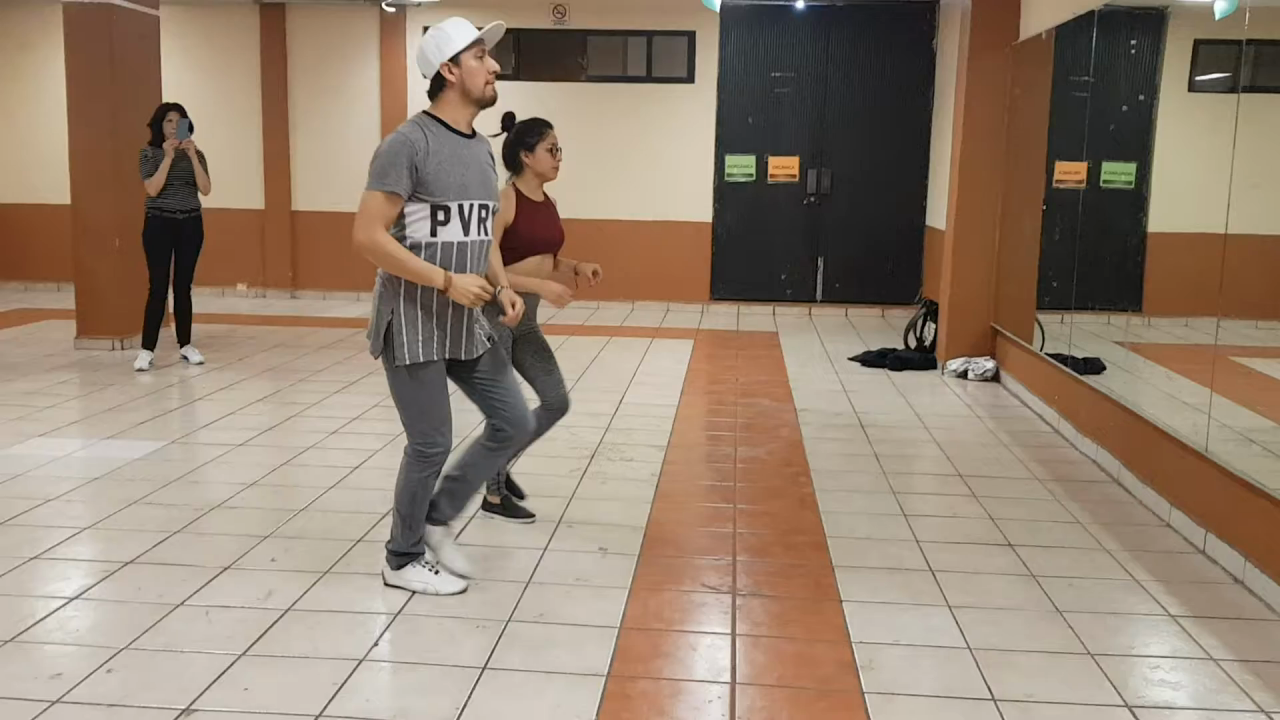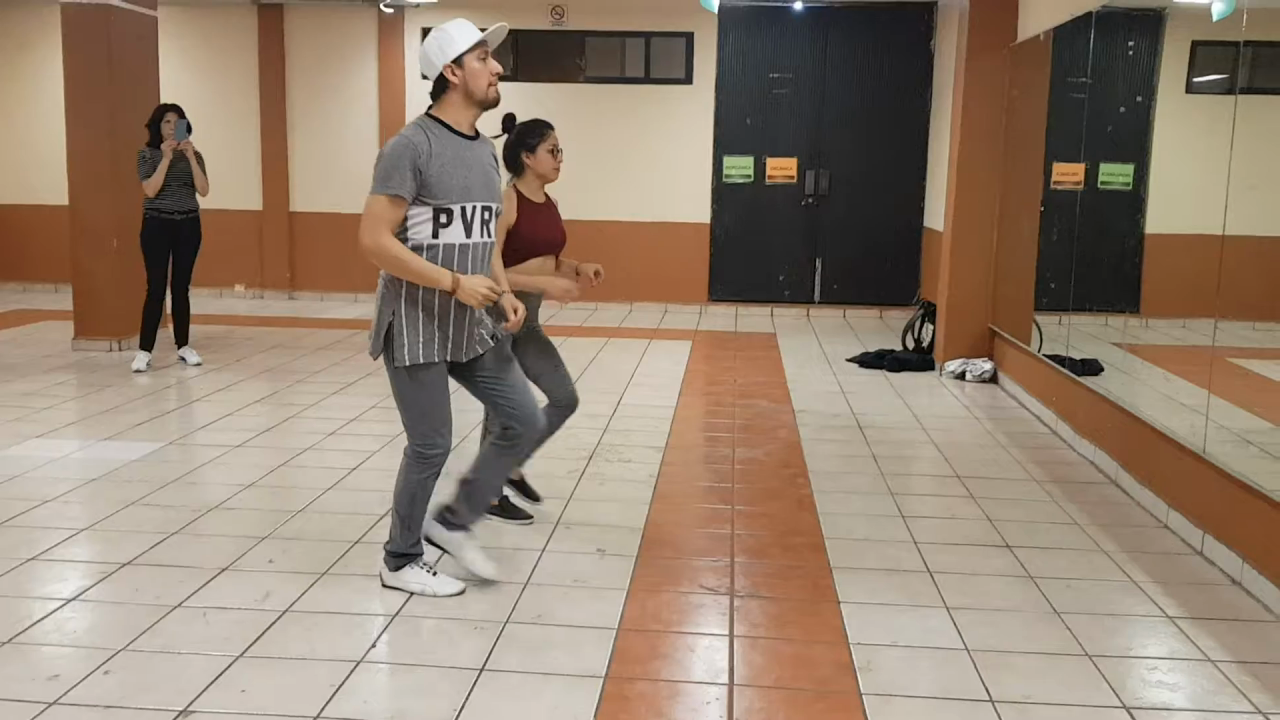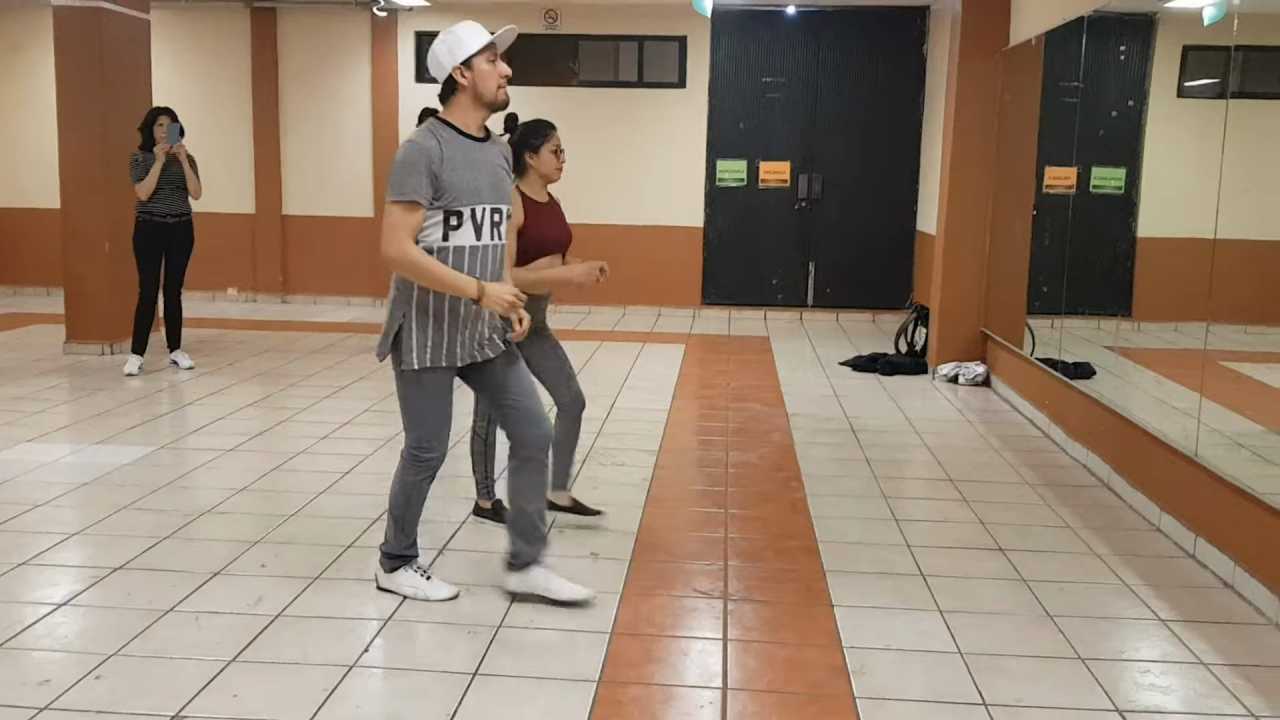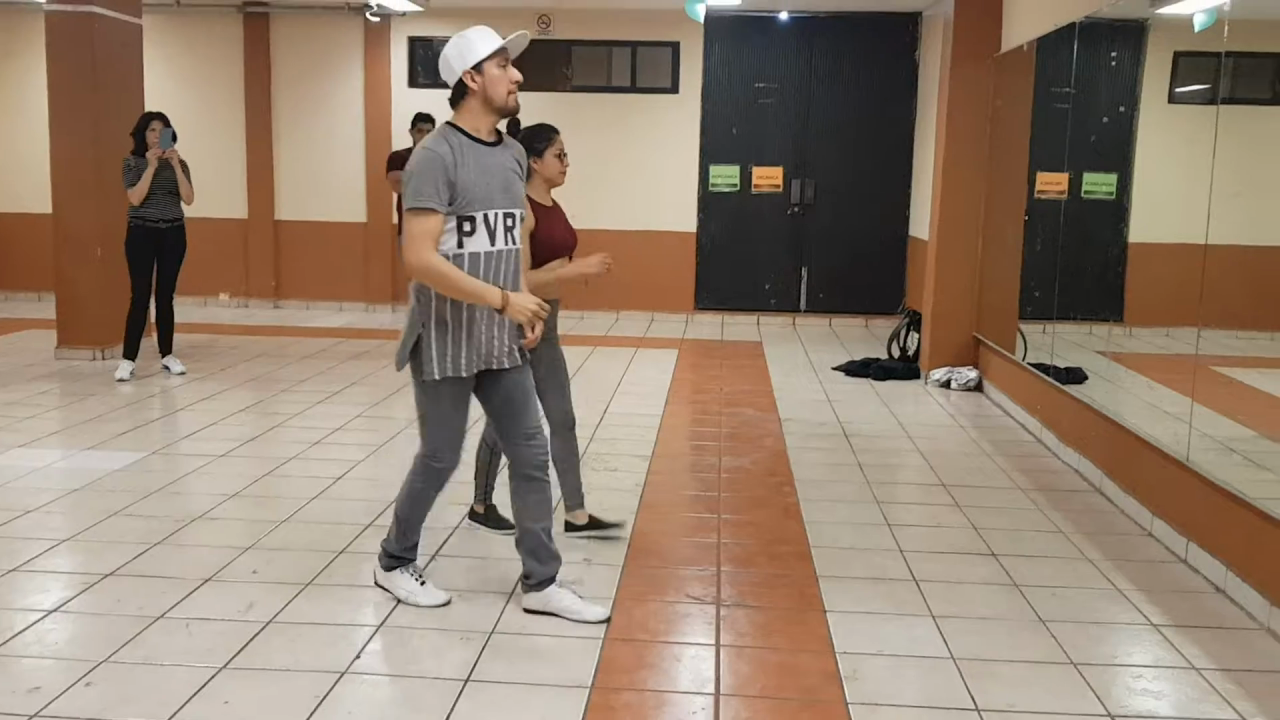
dt=0.1s
person 1, frame 1
left shoulder: (483, 149)
right shoulder: (407, 144)
right elbow: (367, 236)
left wrist: (502, 288)
right wrist: (446, 281)
left hip: (468, 324)
right hip: (413, 324)
left knee: (514, 424)
right knee: (431, 445)
left ankle: (436, 517)
right ankle: (402, 559)
person 1, frame 2
left shoulder: (485, 149)
right shoulder: (411, 146)
right elbow: (374, 240)
left wrist: (503, 291)
right wrist: (454, 283)
left hip: (471, 325)
right hip: (416, 326)
left knee: (524, 420)
right knee: (430, 446)
left ankle: (455, 524)
right ankle: (401, 560)
person 1, frame 3
left shoulder: (498, 151)
right shoulder: (422, 150)
right elbow: (396, 249)
left wrist: (512, 300)
right wrist: (480, 292)
left hip: (483, 332)
right hip: (428, 329)
left knee: (533, 434)
right knee: (428, 450)
left ankle: (527, 564)
right ankle: (396, 564)
person 1, frame 4
left shoulder: (513, 155)
right shoulder: (436, 155)
right elbow: (418, 259)
left wrist: (524, 309)
right wrist: (504, 301)
left hip: (500, 341)
right hip: (446, 339)
left knee: (531, 455)
right knee: (440, 460)
left ankle: (539, 583)
right ankle: (394, 563)
person 2, frame 1
left shoulder: (549, 204)
right shoulder: (504, 202)
left wrist: (577, 268)
right wrist: (539, 287)
left hip: (525, 318)
left knee: (557, 402)
right ankle: (493, 495)
person 2, frame 2
left shoulder: (550, 205)
right shoulder: (505, 203)
left wrist: (578, 269)
right wrist: (546, 284)
left hip: (528, 318)
left knee: (566, 399)
left ankle: (513, 468)
right ankle: (492, 496)
person 2, frame 3
left shoulder: (553, 204)
right shoulder: (512, 205)
left wrist: (580, 268)
right wrist: (564, 273)
left hip: (535, 319)
left knee: (572, 400)
right knee: (492, 413)
left ankle: (561, 493)
right ankle: (484, 499)
person 2, frame 4
left shoulder: (554, 209)
left wrist: (585, 265)
right wrist: (577, 269)
left hip: (546, 324)
left knee: (563, 420)
left ankle: (577, 514)
right ankle: (481, 506)
person 3, frame 1
left shoulder: (195, 153)
right shoulder: (149, 153)
left elbow: (205, 189)
right elbow: (152, 189)
left wrist: (192, 156)
right wrist: (168, 157)
left hip: (190, 225)
right hip: (159, 224)
left knee: (183, 286)
right knee: (158, 287)
left ankle: (186, 345)
right ankle: (147, 350)
person 3, frame 2
left shoulder: (193, 155)
right shoulder: (146, 154)
left elbow: (203, 190)
right elbow: (150, 190)
left wrist: (190, 157)
right wrist: (166, 158)
left hip: (188, 226)
right hip: (157, 225)
left knee: (181, 287)
right knee: (156, 288)
left ankle: (183, 346)
right ankle: (145, 351)
person 3, frame 3
left shoulder: (186, 158)
right shoulder: (139, 158)
left elbow: (196, 194)
right elbow: (143, 194)
left wrist: (183, 161)
right wrist: (159, 161)
left hip: (180, 229)
right hip: (149, 229)
left knee: (173, 291)
right knee: (148, 292)
left ankle: (175, 350)
right ankle: (136, 354)
person 3, frame 4
left shoulder: (178, 163)
right shoulder: (132, 162)
left elbow: (188, 199)
right elbow: (135, 199)
left wrist: (176, 166)
right wrist: (151, 166)
left hip: (173, 234)
right hip: (141, 233)
left knee: (166, 296)
right knee: (140, 297)
left ankle: (167, 355)
right ankle: (128, 360)
